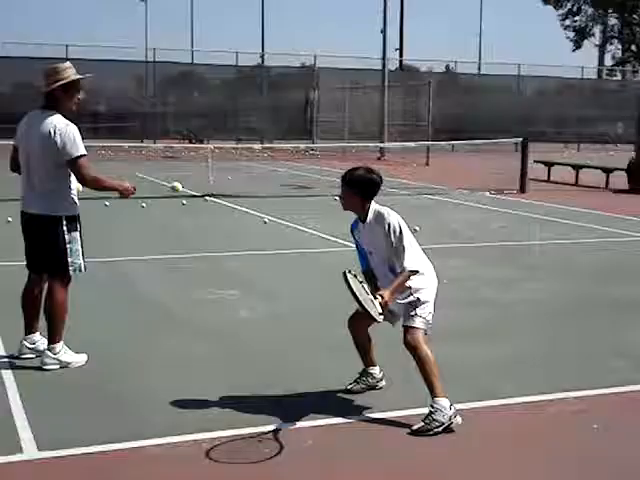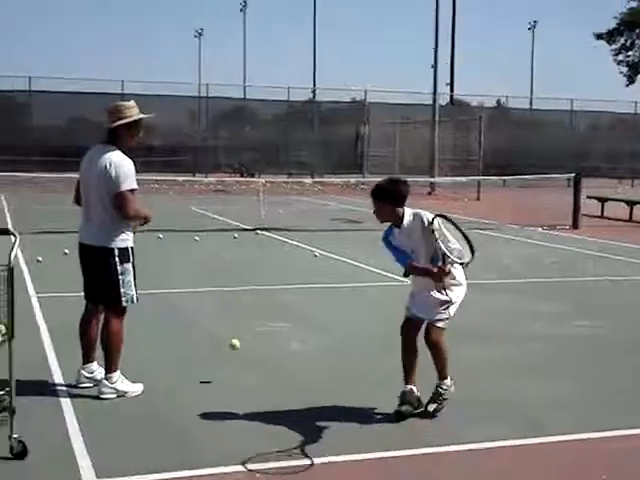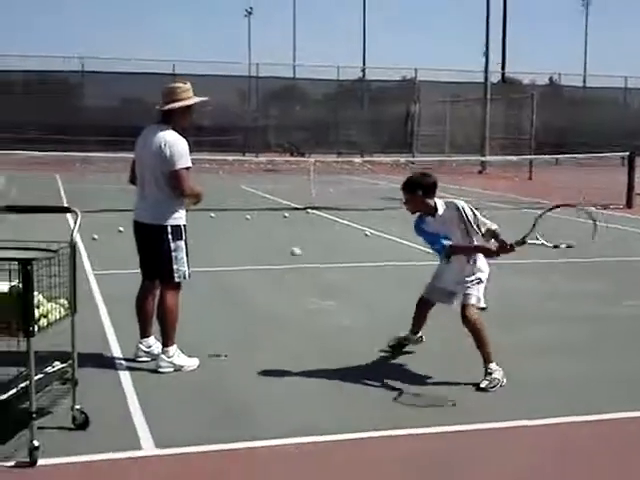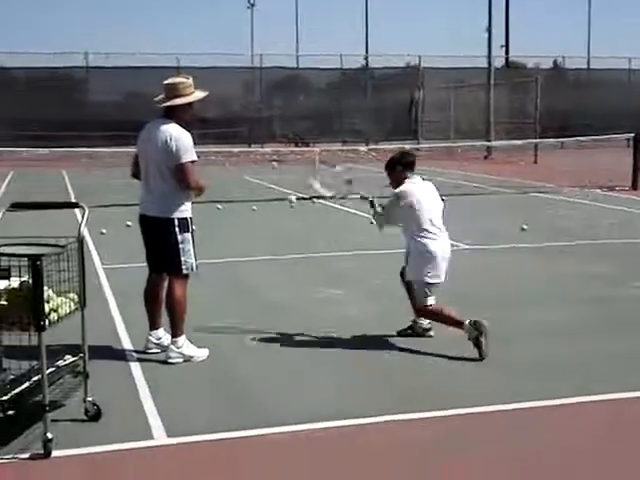
dt=0.3s
person 1, frame 1
left shoulder: (27, 121)
right shoulder: (64, 129)
left elbow: (15, 165)
right elbow: (86, 177)
right wrist: (119, 186)
left hip: (31, 211)
right hip: (57, 215)
left knee: (36, 277)
right knee: (60, 281)
left ankle: (31, 340)
right ankle: (54, 350)
person 1, frame 2
left shoulder: (91, 155)
right shoulder: (120, 162)
left elbow: (79, 198)
right elbow: (128, 211)
right wrist: (145, 215)
left hip: (88, 242)
right hip: (112, 246)
left knee: (94, 307)
right knee: (115, 311)
left ankle: (88, 369)
right ankle: (111, 379)
person 1, frame 3
left shoulder: (146, 135)
right shoulder: (175, 141)
left elbow: (134, 177)
right elbow: (183, 188)
right wrist: (198, 193)
left hip: (143, 220)
right hip: (166, 224)
left knee: (150, 283)
right knee: (170, 287)
left ankle: (146, 343)
right ankle: (168, 353)
person 1, frame 4
left shoulder: (147, 130)
right shoulder: (179, 135)
left elbow: (137, 172)
right elbow: (189, 181)
right wrist: (201, 186)
left hip: (149, 213)
right hip: (172, 216)
left knee: (157, 275)
right knee: (178, 278)
left ankle: (155, 335)
right ankle: (177, 343)
person 2, frame 1
left shoulder: (388, 221)
right shoulder: (356, 228)
left elbow: (411, 265)
right elbow: (368, 268)
left wrist: (390, 291)
right wrist: (377, 291)
left hip: (417, 285)
right hip: (388, 287)
left knee: (413, 340)
right knee: (356, 323)
left ankle: (443, 408)
right ankle: (372, 373)
person 2, frame 2
left shoulder: (424, 220)
right shoulder: (389, 236)
right elbow: (408, 266)
left wrist: (446, 266)
right wrist: (429, 272)
left hip: (449, 283)
right hip: (424, 284)
left knee: (433, 335)
right knee: (408, 332)
left ankle: (444, 386)
right ankle: (410, 392)
person 2, frame 3
left shoulder: (457, 207)
right shoulder: (421, 225)
left elbow: (488, 228)
right elbow: (449, 249)
left wrist: (499, 243)
right wrist: (483, 248)
left hip: (472, 271)
right hip: (448, 271)
left knee: (469, 316)
right knee: (422, 305)
left ankle: (493, 370)
right ankle: (413, 336)
person 2, frame 4
left shoulder: (400, 194)
right shoulder: (428, 186)
left elbow: (382, 220)
left wrist: (378, 211)
left hip: (428, 252)
right hip: (438, 247)
left knee: (425, 306)
right knee: (406, 275)
left ankle: (471, 327)
right ankle: (421, 323)
